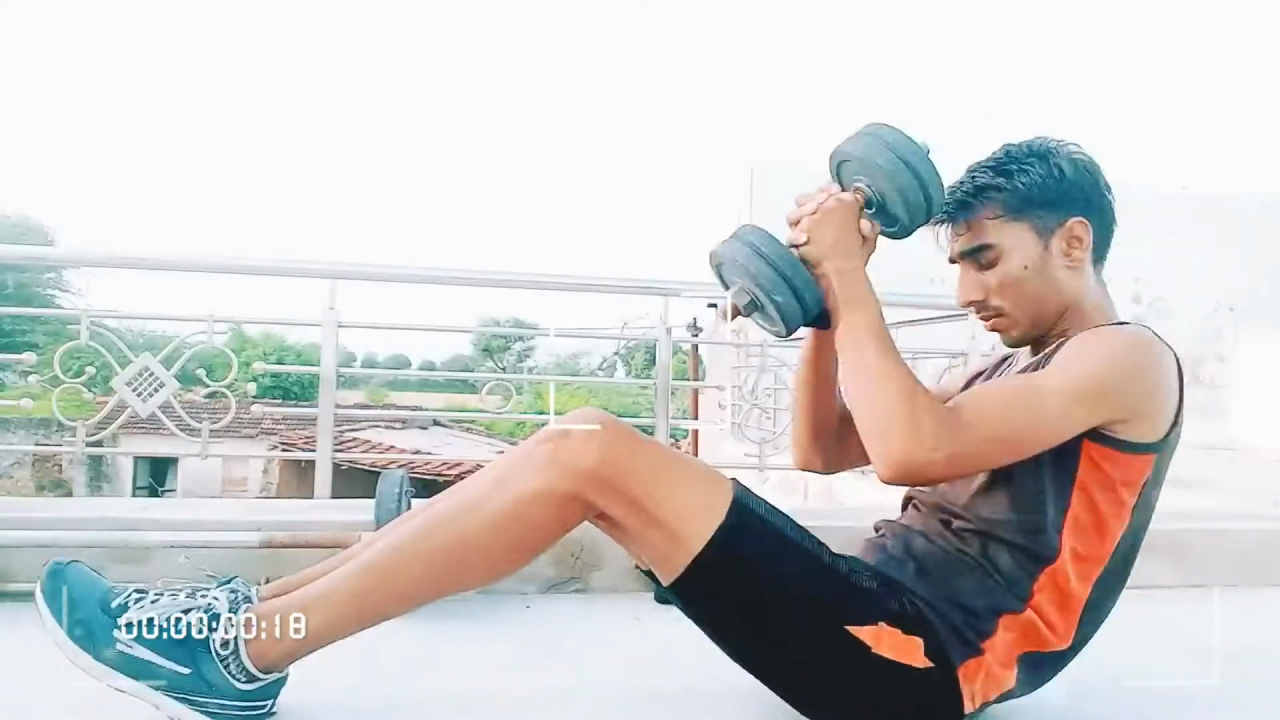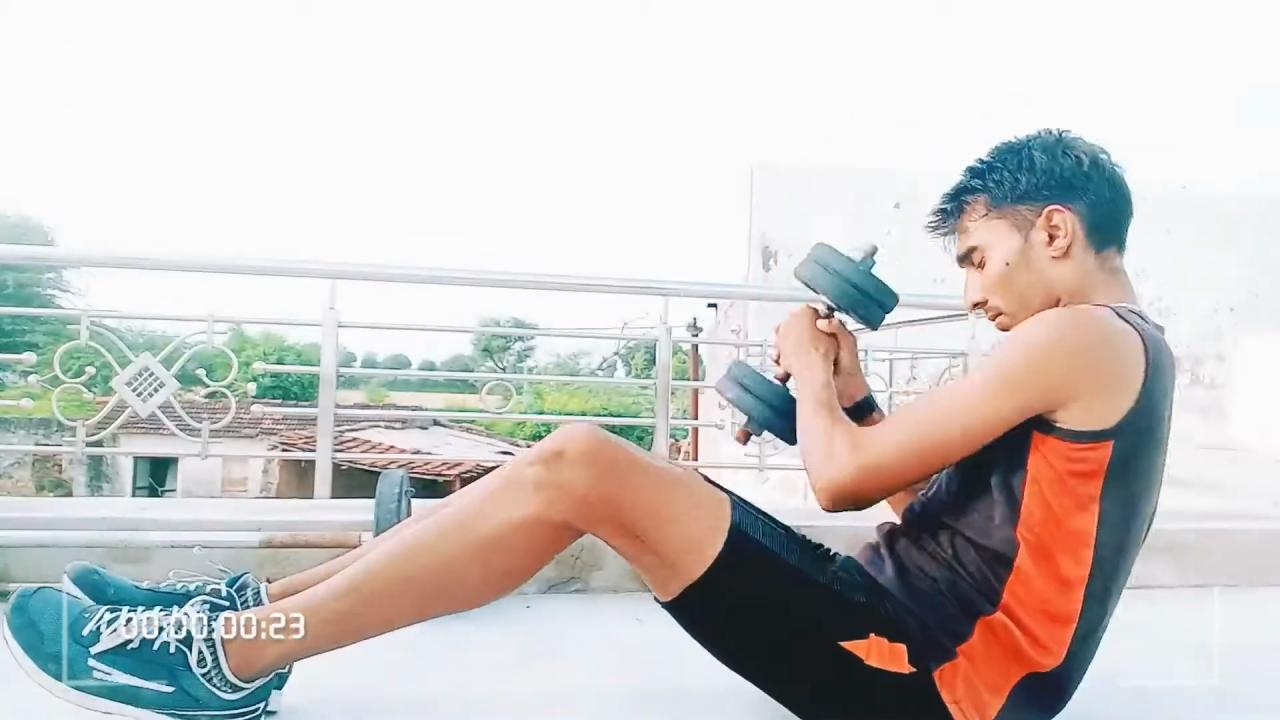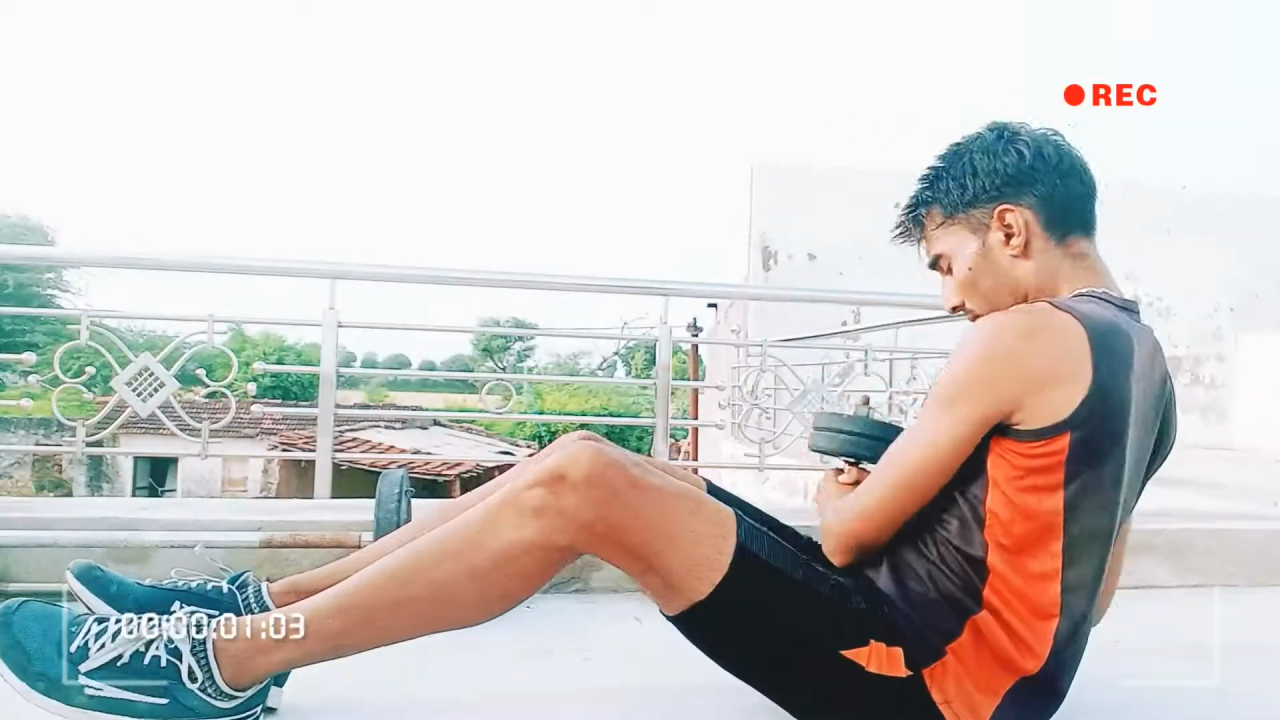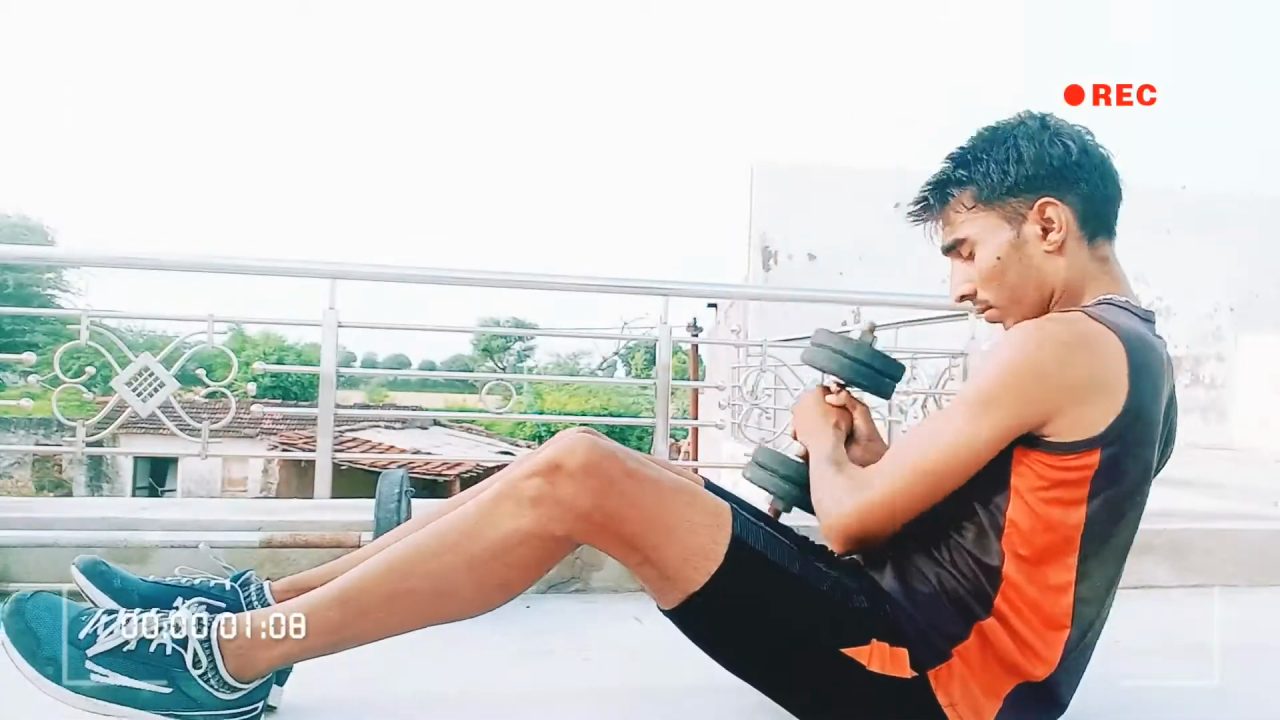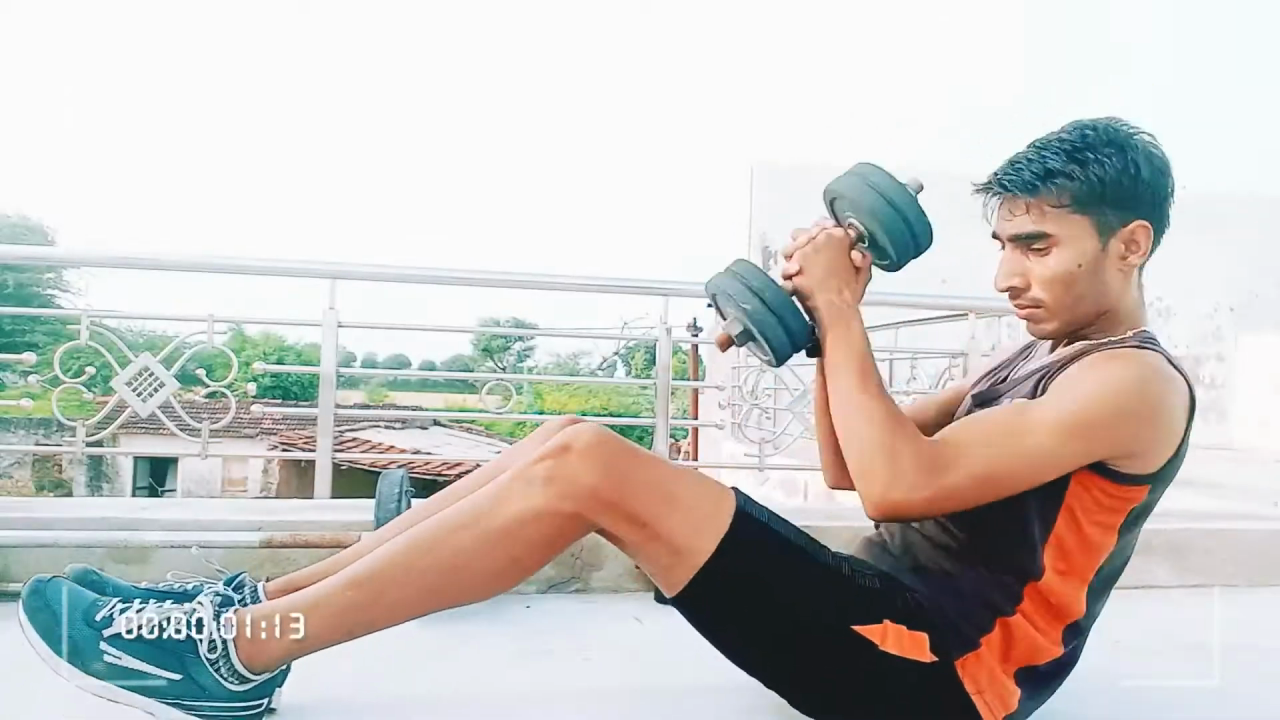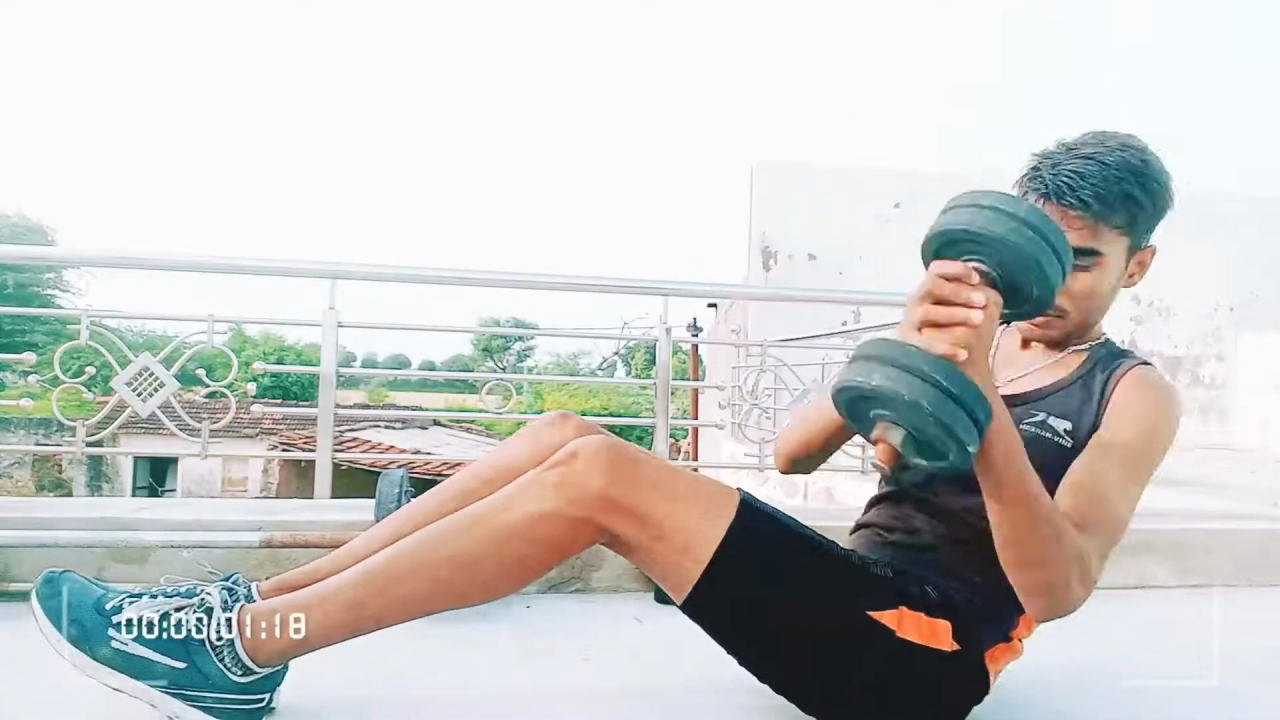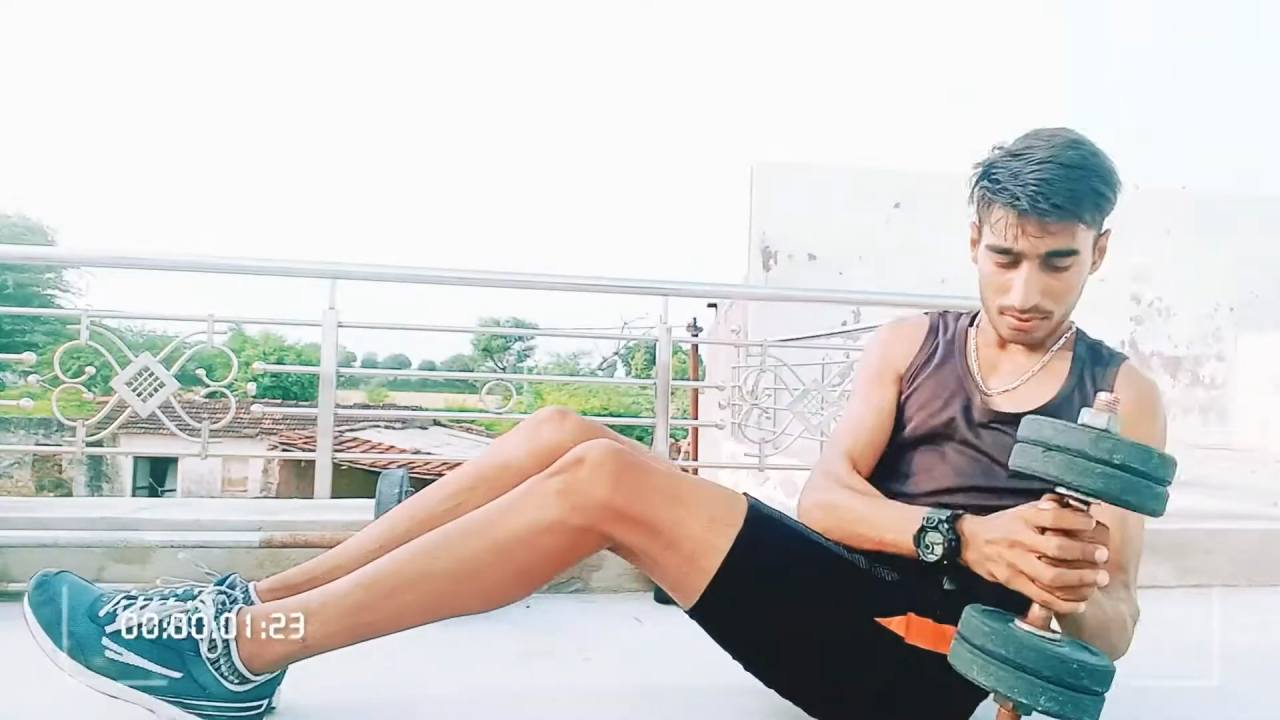
dt=0.2s
person 1, frame 1
left shoulder: (1123, 361)
right shoulder: (1029, 366)
left elbow: (902, 452)
right elbow: (821, 451)
left wrist: (848, 277)
right wrist: (824, 312)
right hip: (883, 613)
left knee: (590, 449)
right knee: (577, 454)
right ankle: (260, 604)
person 1, frame 2
left shoulder: (1071, 338)
right shoulder: (1126, 363)
left elbow: (837, 473)
left wrist: (809, 374)
right wrist: (855, 401)
left knee: (579, 472)
right knee: (582, 452)
right ankle: (258, 605)
person 1, frame 3
left shoulder: (1026, 341)
right shoulder: (1136, 362)
left elbow: (851, 534)
right elbow: (1093, 578)
left wrist: (842, 499)
left knee: (578, 493)
right knee: (586, 461)
right ankle: (260, 606)
person 1, frame 4
left shoulder: (1066, 349)
right shoulder: (1120, 358)
left elbow: (854, 517)
left wrist: (825, 441)
right wrist: (861, 448)
left knee: (578, 480)
right knee: (580, 466)
right ankle: (260, 605)
person 1, frame 5
left shoulder: (1137, 384)
right shoulder: (1030, 353)
left elbow: (894, 486)
right elbow: (853, 468)
left wrist: (839, 306)
right wrist: (832, 341)
right hip: (870, 617)
left knee: (588, 466)
right knee: (568, 445)
right ankle: (253, 605)
person 1, frame 6
left shoulder: (1133, 401)
right shoulder: (941, 335)
left elbow: (1050, 585)
right elbow: (792, 452)
left wrist: (982, 395)
right hip: (854, 603)
left knee: (595, 474)
right knee: (561, 438)
right ankle: (255, 603)
person 1, frame 7
left shoulder: (1122, 395)
right shoulder: (912, 343)
left elbow: (1114, 628)
right elbow: (824, 498)
left wrist: (1065, 590)
right wrist: (960, 536)
right hip: (847, 601)
left knee: (599, 480)
right knee: (559, 433)
right ankle: (250, 604)
